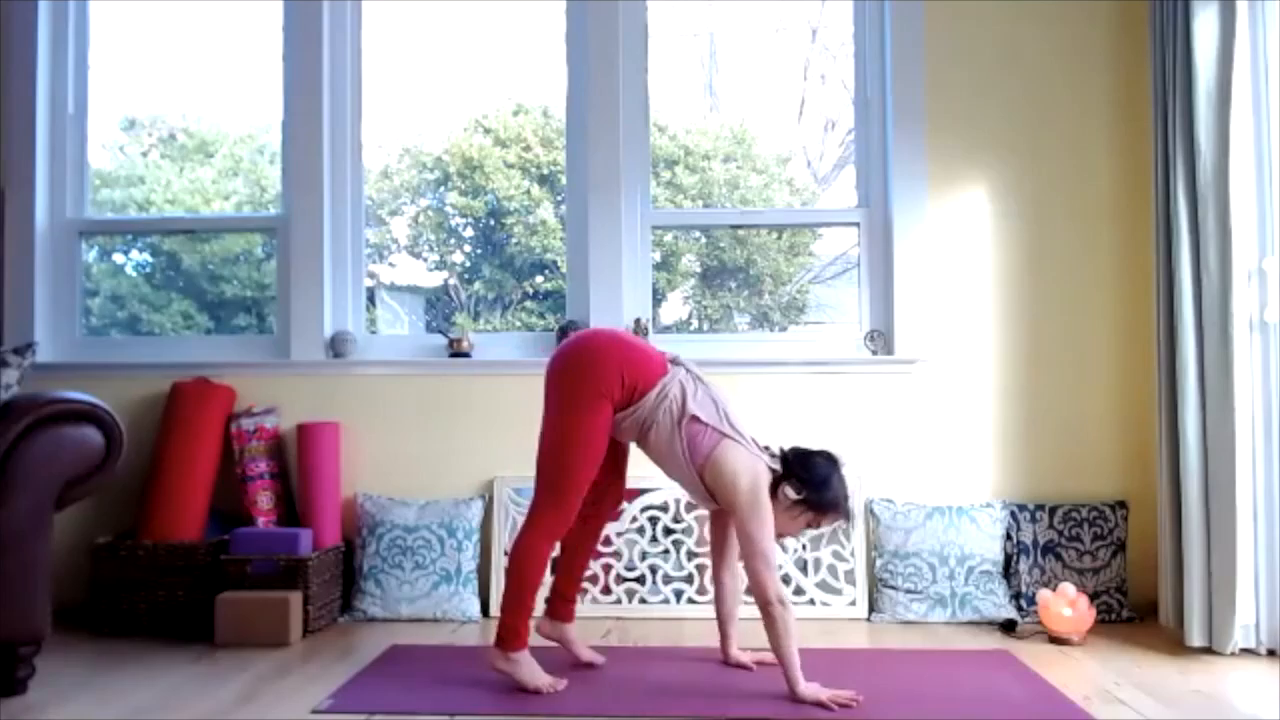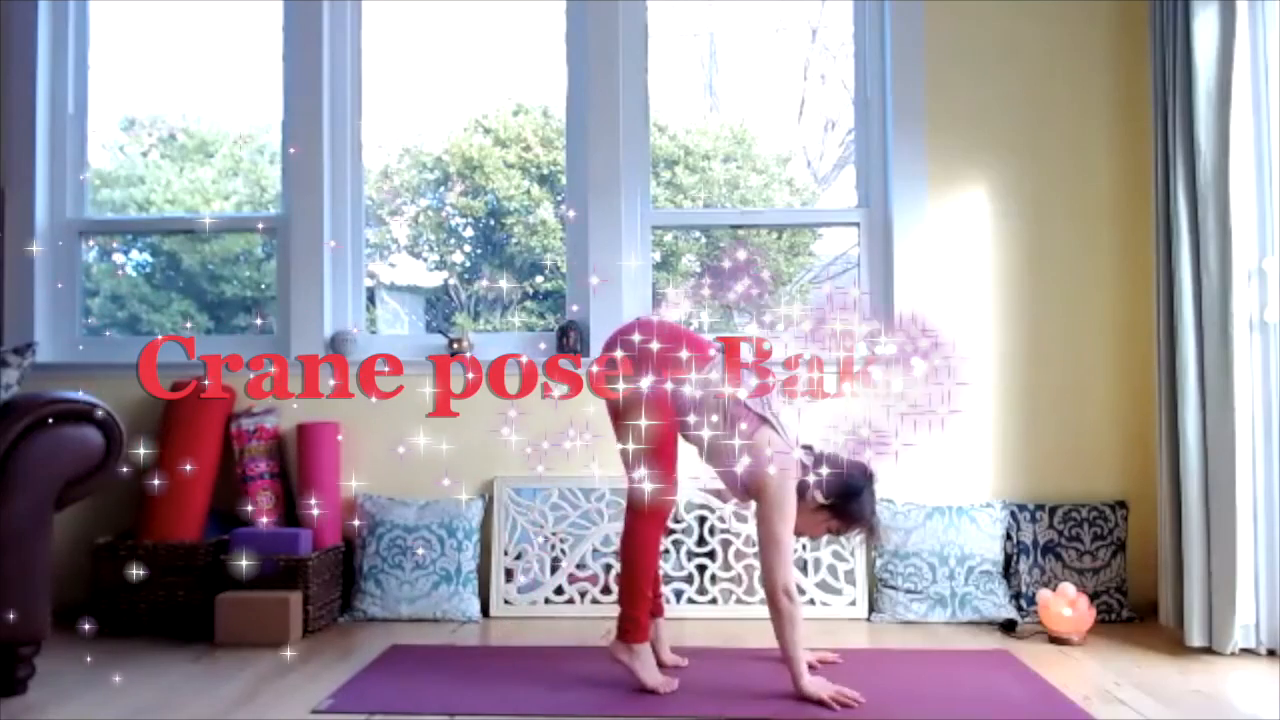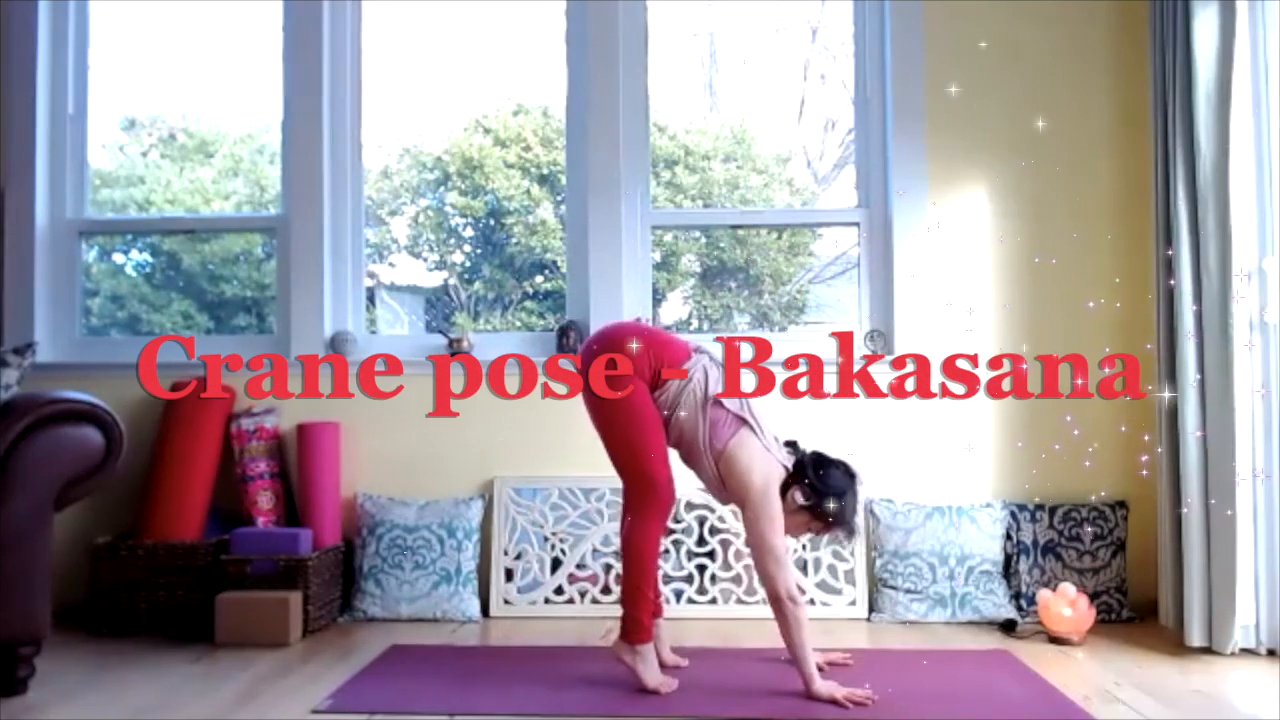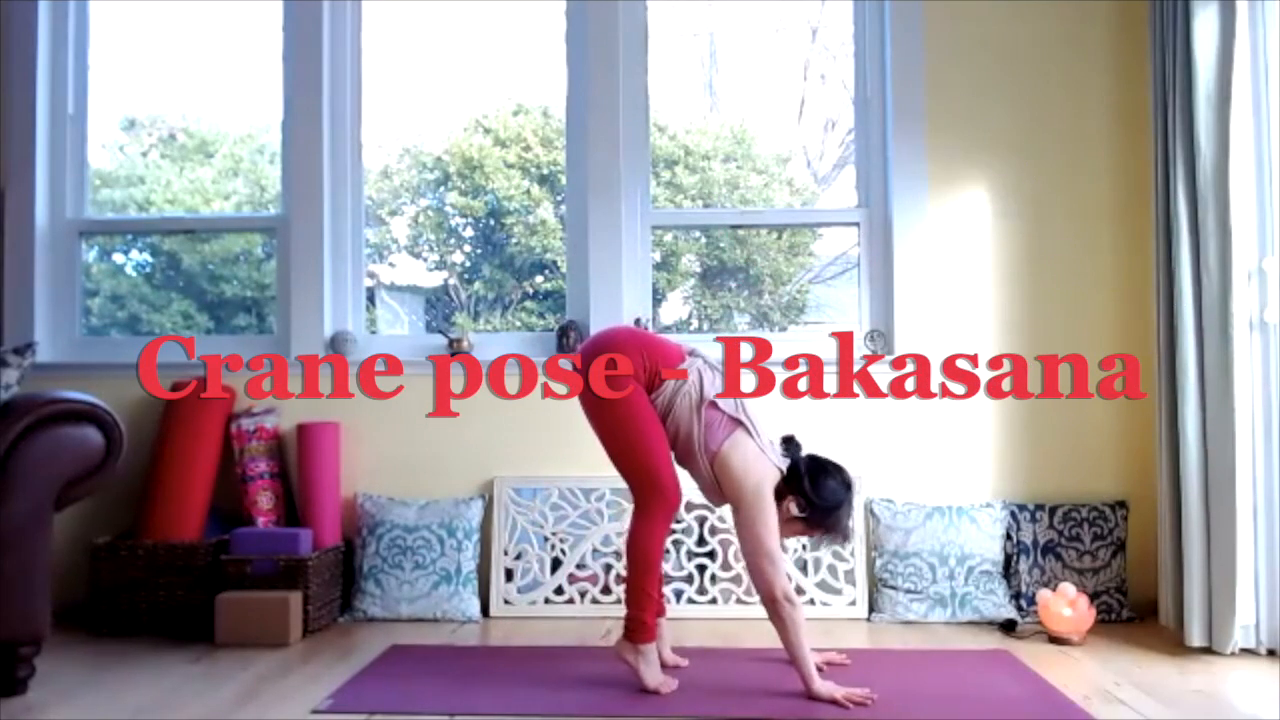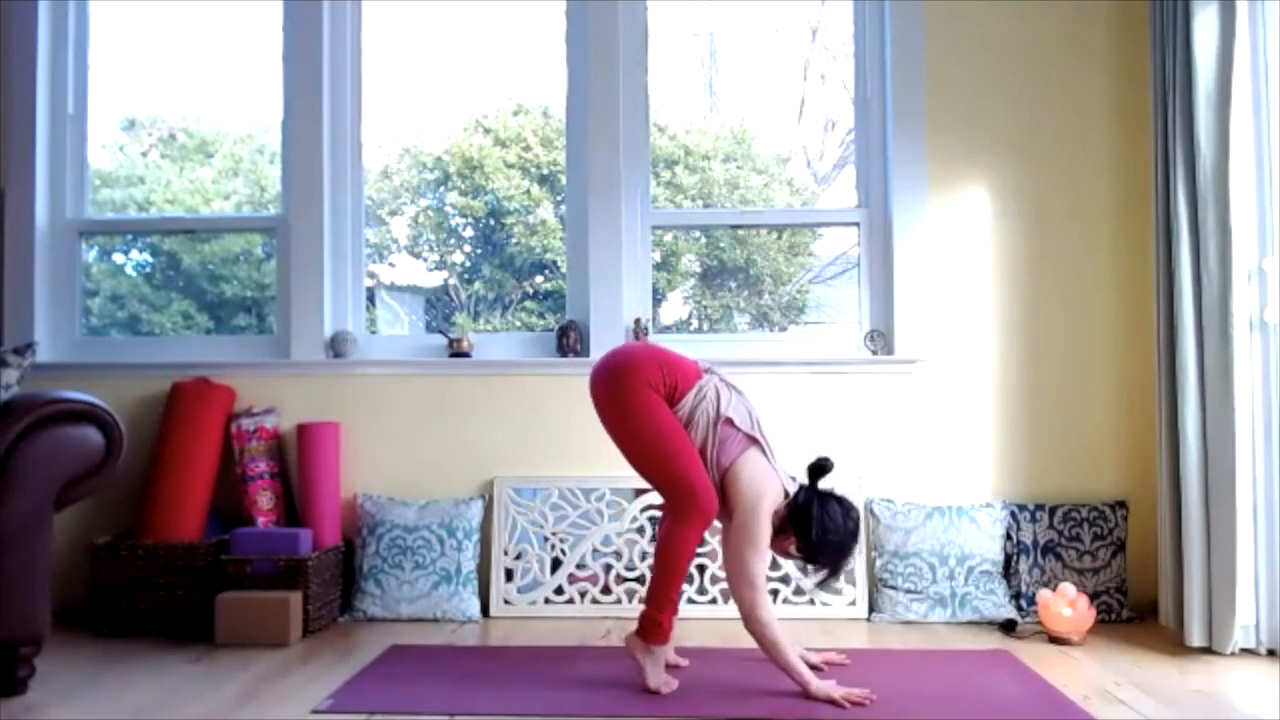
dt=1s
person 1, frame 1
left shoulder: (736, 478)
right shoulder: (750, 485)
left elbow: (726, 564)
right elbow: (772, 596)
left wrist: (730, 647)
right wrist: (799, 685)
left hip: (611, 366)
right hip: (598, 368)
left knee: (598, 505)
right knee: (556, 515)
left ankle: (560, 621)
right ankle: (511, 647)
person 1, frame 2
left shoulder: (787, 469)
right shoulder: (780, 479)
left elbow: (777, 578)
right elbow: (782, 588)
left wrist: (792, 649)
right wrist: (801, 679)
left hip: (660, 360)
right hip: (644, 356)
left knee: (652, 501)
right knee: (652, 504)
left ankle: (652, 629)
right ankle: (632, 640)
person 1, frame 3
left shoulder: (774, 473)
right shoulder: (762, 485)
left elbow: (779, 580)
right elbow: (784, 593)
left wrist: (804, 653)
right wrist: (813, 683)
left hip: (643, 361)
right hip: (621, 356)
left knee: (646, 500)
right knee: (653, 501)
left ankle: (652, 631)
right ankle: (636, 642)
person 1, frame 4
left shoulder: (767, 475)
right shoulder: (756, 486)
left elbow: (769, 582)
right elbow: (779, 593)
left wrist: (802, 653)
right wrist: (813, 682)
left hip: (642, 367)
right hip: (616, 361)
left knee: (656, 501)
right knee: (660, 500)
left ankle: (654, 631)
right ankle: (639, 640)
person 1, frame 5
left shoulder: (777, 496)
right shoulder: (759, 503)
left elbow: (752, 592)
right elbow: (755, 612)
left wrist: (792, 652)
right wrist: (811, 683)
left hip: (653, 378)
right hip: (632, 375)
left knee: (687, 504)
right knee: (696, 505)
left ankle: (658, 633)
right ankle: (651, 637)
